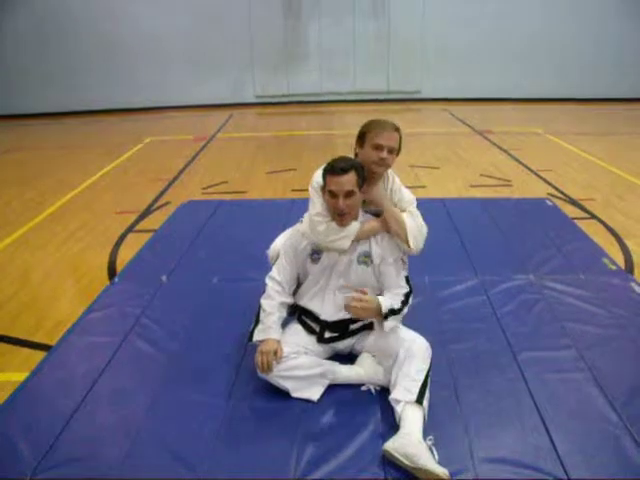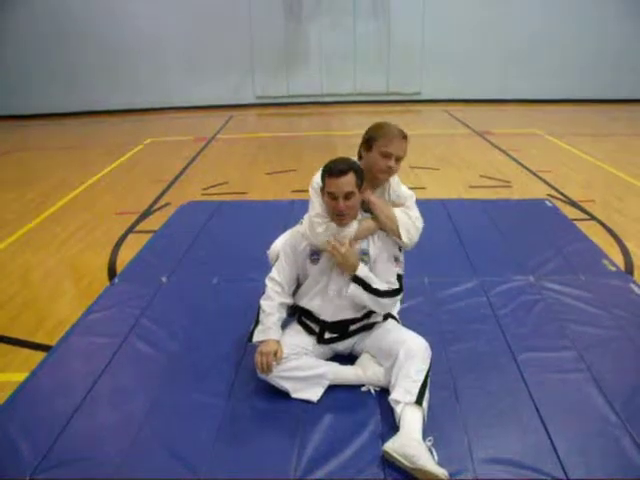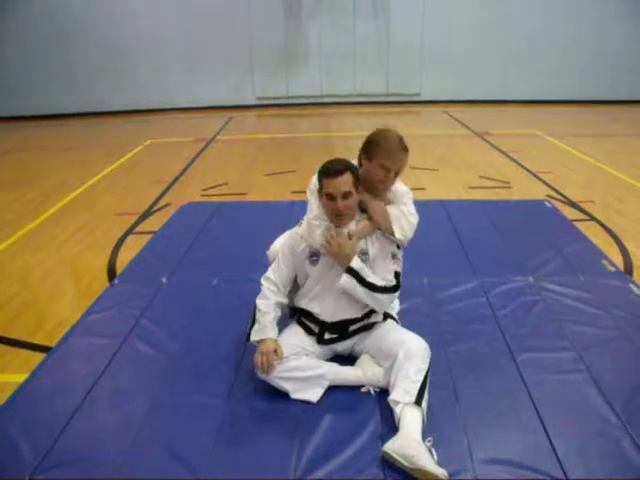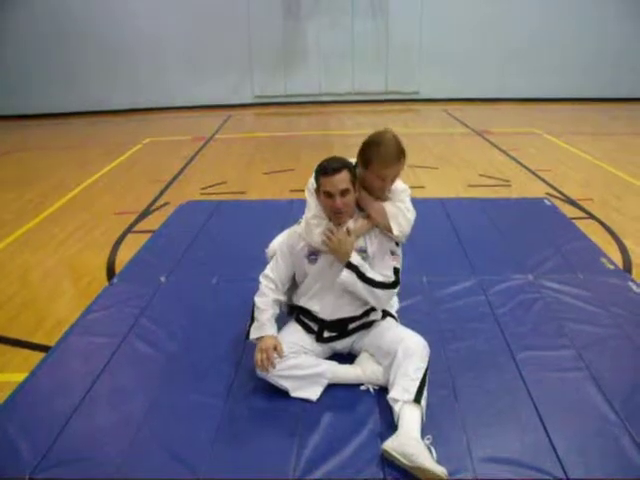
dt=0.2s
person 1, frame 1
left shoulder: (382, 237)
right shoulder: (303, 234)
left elbow: (400, 294)
right elbow: (278, 286)
left wrist: (378, 307)
right wrist: (269, 334)
left hip: (364, 326)
right hip: (313, 327)
left knee: (417, 348)
right knee: (269, 364)
left ankle: (410, 438)
right ankle: (368, 372)
person 1, frame 2
left shoulder: (380, 236)
right shoulder: (303, 235)
left elbow: (391, 297)
right elbow: (277, 287)
left wrist: (355, 271)
right wrist: (269, 335)
left hip: (367, 326)
right hip: (313, 328)
left knee: (416, 349)
right knee: (270, 365)
left ankle: (410, 439)
right ankle: (367, 373)
person 1, frame 3
left shoulder: (379, 235)
right shoulder: (301, 237)
left elbow: (385, 297)
right elbow: (272, 286)
left wrist: (350, 262)
right wrist: (266, 335)
left hip: (366, 326)
right hip: (313, 328)
left knee: (416, 350)
right knee: (270, 366)
left ankle: (409, 439)
right ankle: (367, 373)
person 1, frame 4
left shoulder: (379, 233)
right shoulder: (299, 235)
left elbow: (384, 295)
right elbow: (270, 284)
left wrist: (349, 258)
right wrist: (265, 332)
left hip: (366, 324)
right hip: (312, 326)
left knee: (415, 347)
right knee: (269, 364)
left ankle: (408, 437)
right ankle: (366, 372)
person 2, frame 1
left shoulder: (395, 189)
left elbow: (414, 243)
right elbow: (323, 233)
left wrist: (382, 202)
right wrist: (380, 223)
right hip: (317, 242)
right knee: (280, 252)
person 2, frame 2
left shoulder: (396, 190)
left elbow: (410, 234)
right elbow: (322, 234)
left wrist: (371, 198)
right wrist: (377, 222)
right hip: (317, 244)
right knee: (280, 252)
person 2, frame 3
left shoulder: (396, 190)
left elbow: (404, 230)
right elbow: (320, 236)
left wrist: (364, 196)
right wrist: (374, 222)
right hip: (317, 248)
right knee: (280, 253)
person 2, frame 4
left shoulder: (395, 188)
left elbow: (402, 226)
right elbow: (319, 235)
left wrist: (360, 193)
right wrist: (372, 221)
right hip: (319, 250)
right knee: (278, 250)
